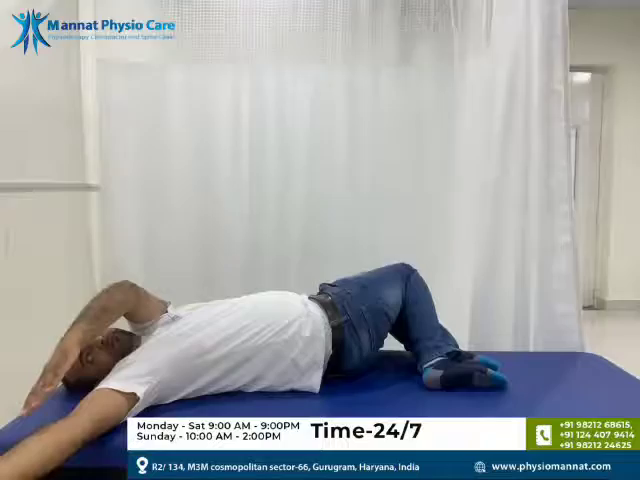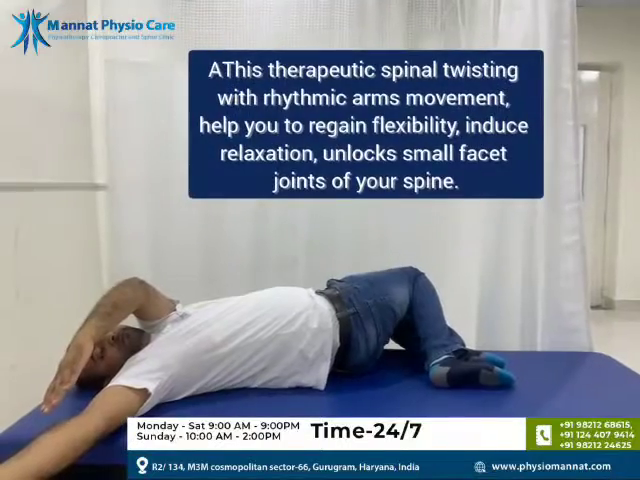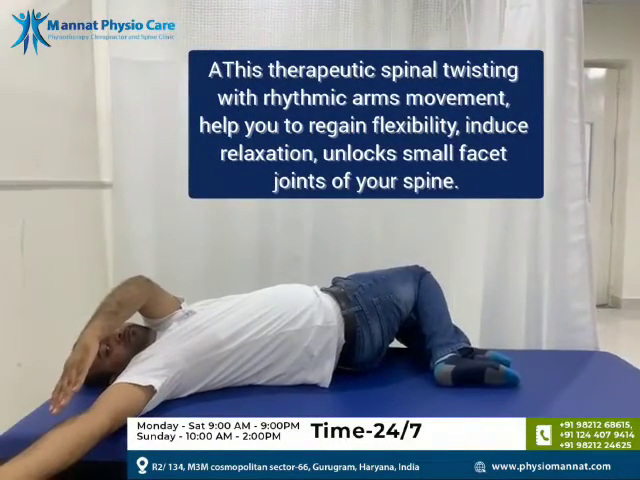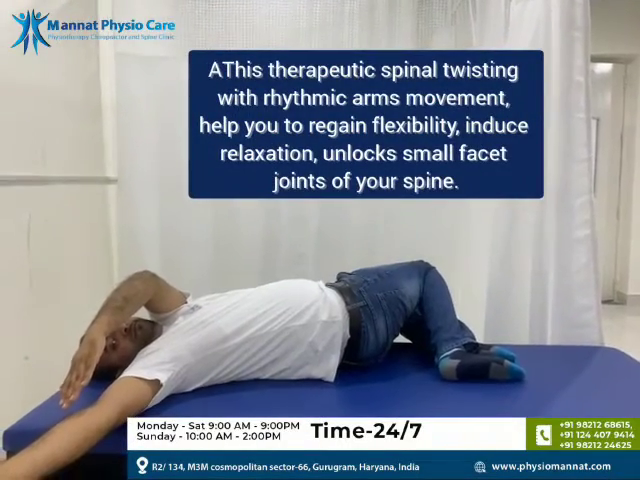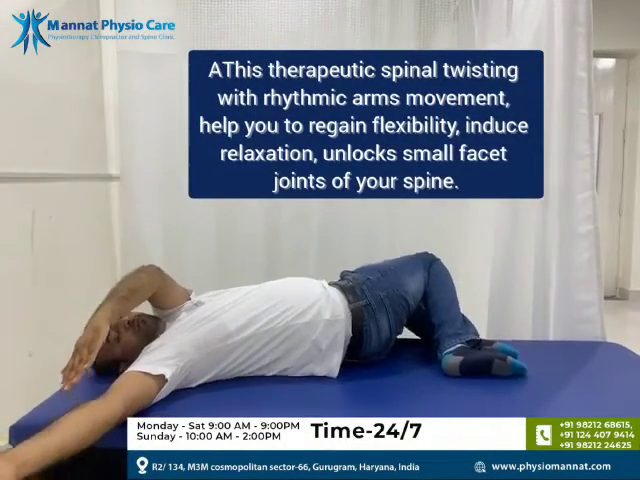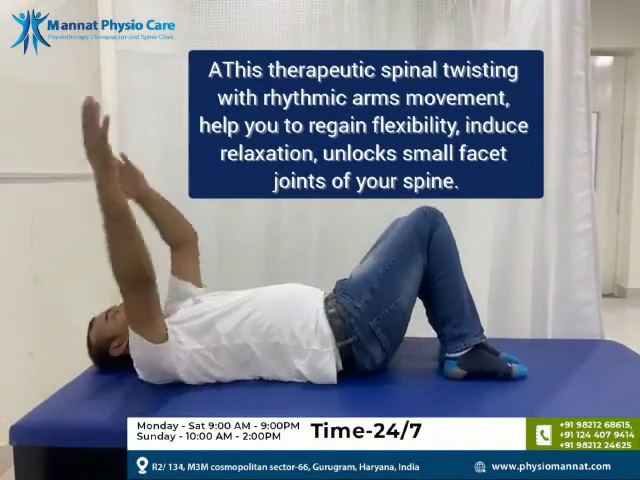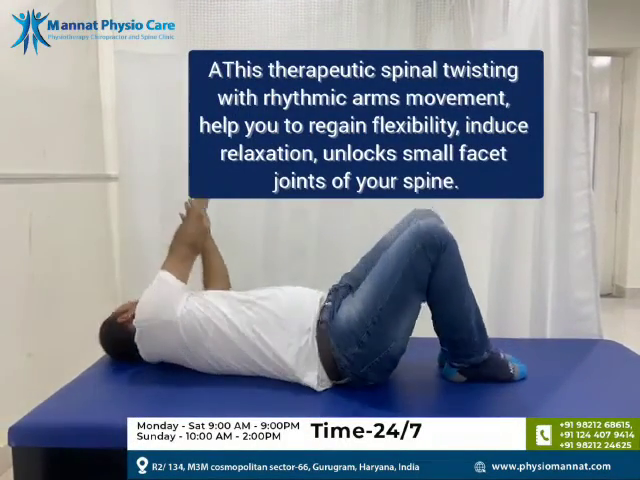
dt=0.7s
person 1, frame 1
left shoulder: (157, 327)
right shoulder: (134, 377)
left elbow: (125, 291)
right elbow: (75, 429)
left wrist: (71, 336)
left hip: (321, 317)
left knee: (400, 283)
right knee: (404, 275)
left ankle: (439, 360)
right ankle: (440, 360)
person 1, frame 2
left shoulder: (165, 327)
right shoulder: (146, 373)
left elbow: (133, 287)
right elbow: (88, 426)
left wrist: (85, 331)
left hip: (329, 315)
right knee: (412, 279)
left ankle: (446, 357)
right ankle: (446, 357)
person 1, frame 3
left shoulder: (169, 325)
right shoulder: (151, 372)
left elbow: (139, 285)
right elbow: (95, 423)
left wrist: (90, 332)
left hip: (332, 306)
right knee: (418, 278)
left ankle: (448, 355)
right ankle: (452, 356)
person 1, frame 4
left shoulder: (174, 319)
right shoulder: (156, 366)
left elbow: (145, 280)
right elbow: (103, 416)
left wrist: (98, 325)
left hip: (336, 303)
right knee: (422, 273)
left ankle: (455, 351)
right ankle: (456, 351)
person 1, frame 5
left shoulder: (177, 315)
right shoulder: (160, 361)
left elbow: (151, 275)
right elbow: (109, 409)
left wrist: (102, 312)
left hip: (339, 302)
right hip: (352, 315)
left knee: (422, 279)
right knee: (427, 266)
left ankle: (458, 346)
right ankle: (460, 347)
person 1, frame 6
left shoulder: (182, 308)
right shoulder: (155, 360)
left elbow: (185, 239)
right elbow: (138, 278)
left wrist: (141, 192)
left hip: (339, 313)
right hip: (347, 337)
left knee: (422, 241)
right knee: (426, 221)
left ankle: (465, 350)
right ankle: (465, 351)
person 1, frame 7
left shoulder: (170, 319)
right shoulder: (155, 322)
left elbow: (218, 295)
right elbow: (184, 245)
left wrist: (203, 233)
right wrist: (196, 221)
left hip: (330, 307)
right hip: (344, 347)
left knee: (423, 222)
right knee: (429, 235)
left ankle: (459, 356)
right ankle: (475, 360)
